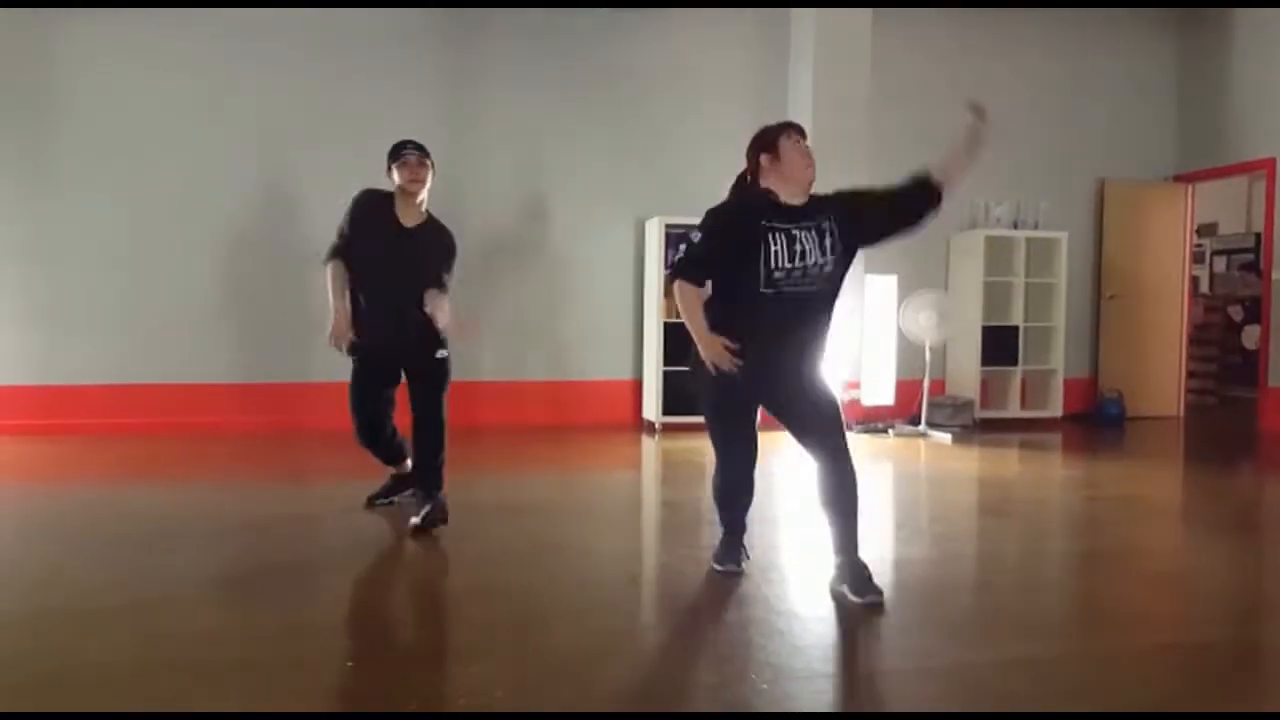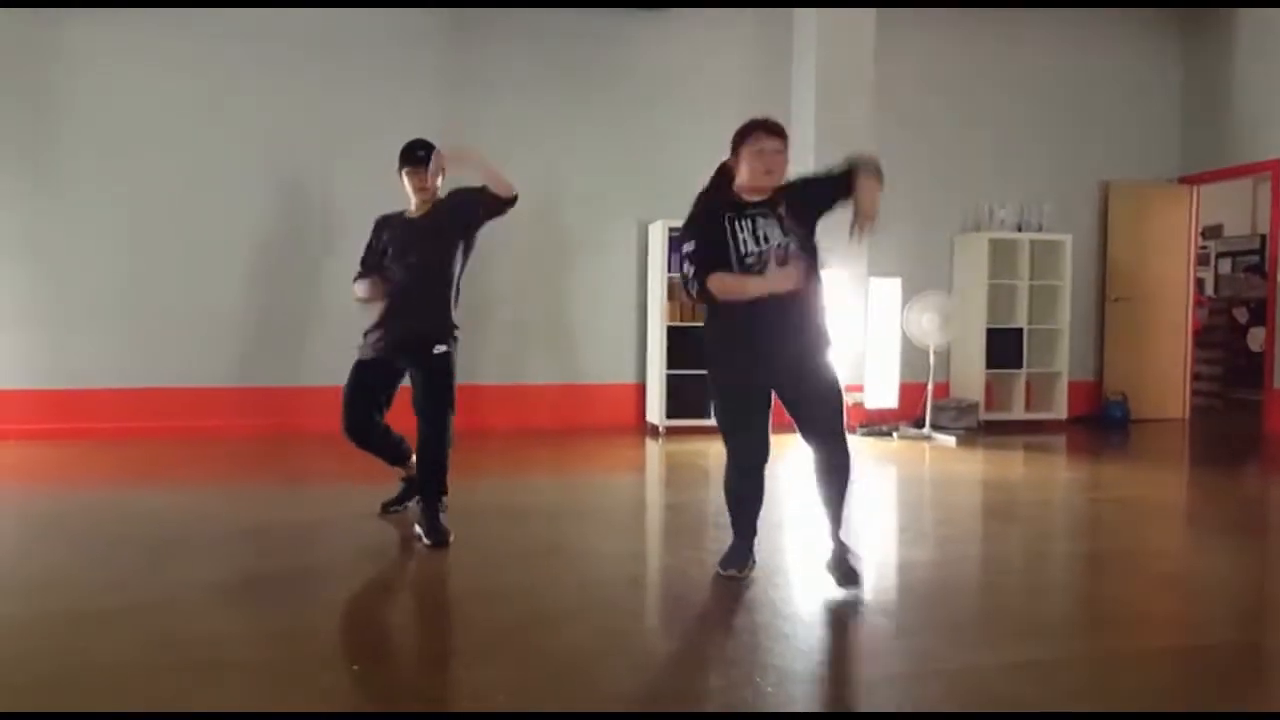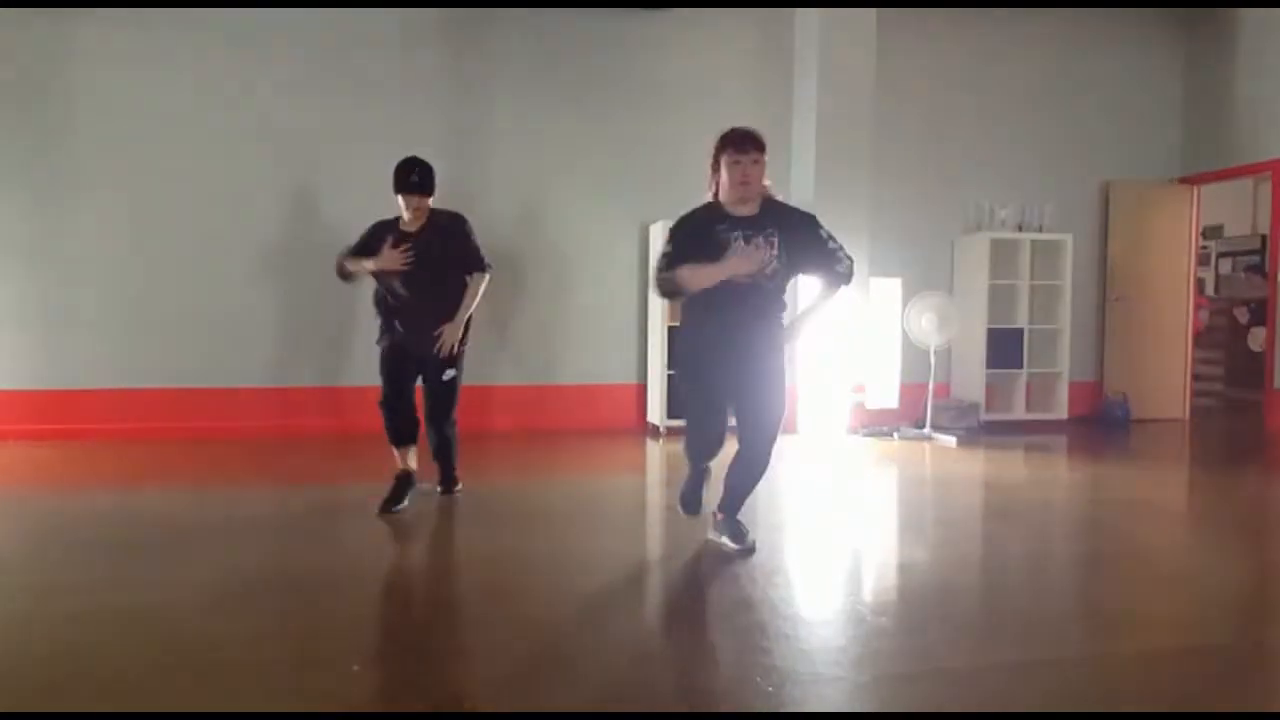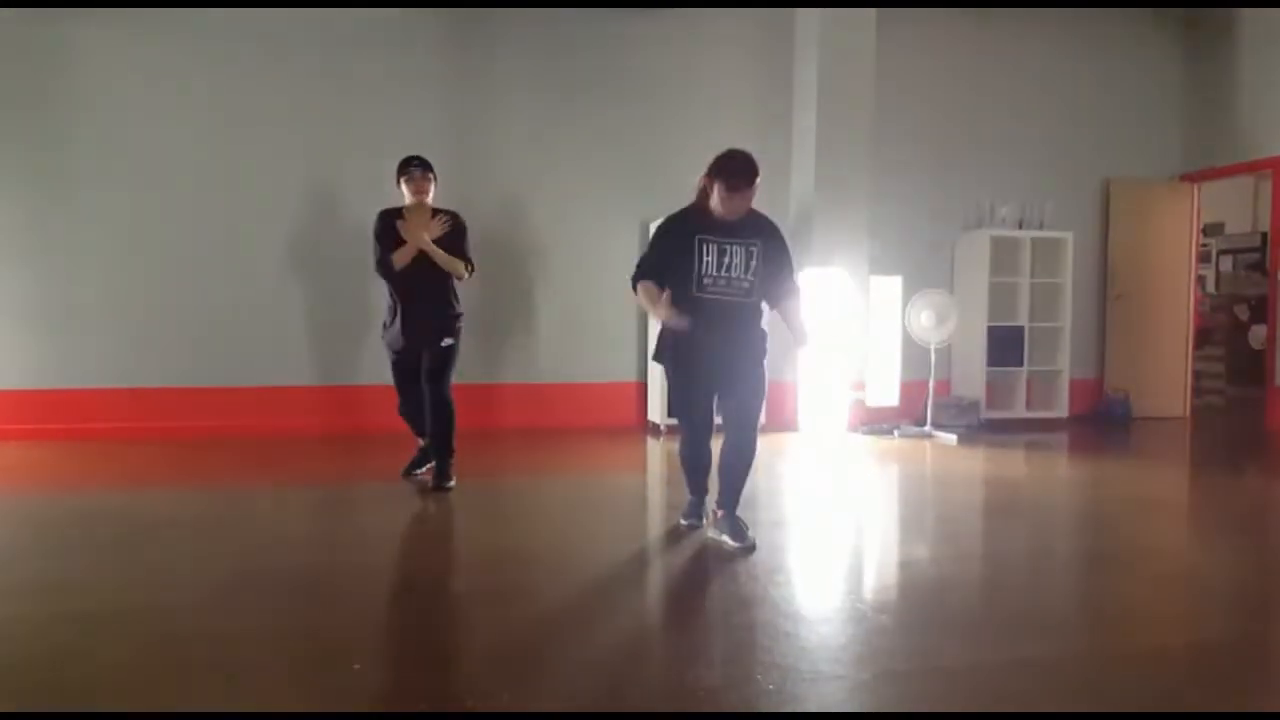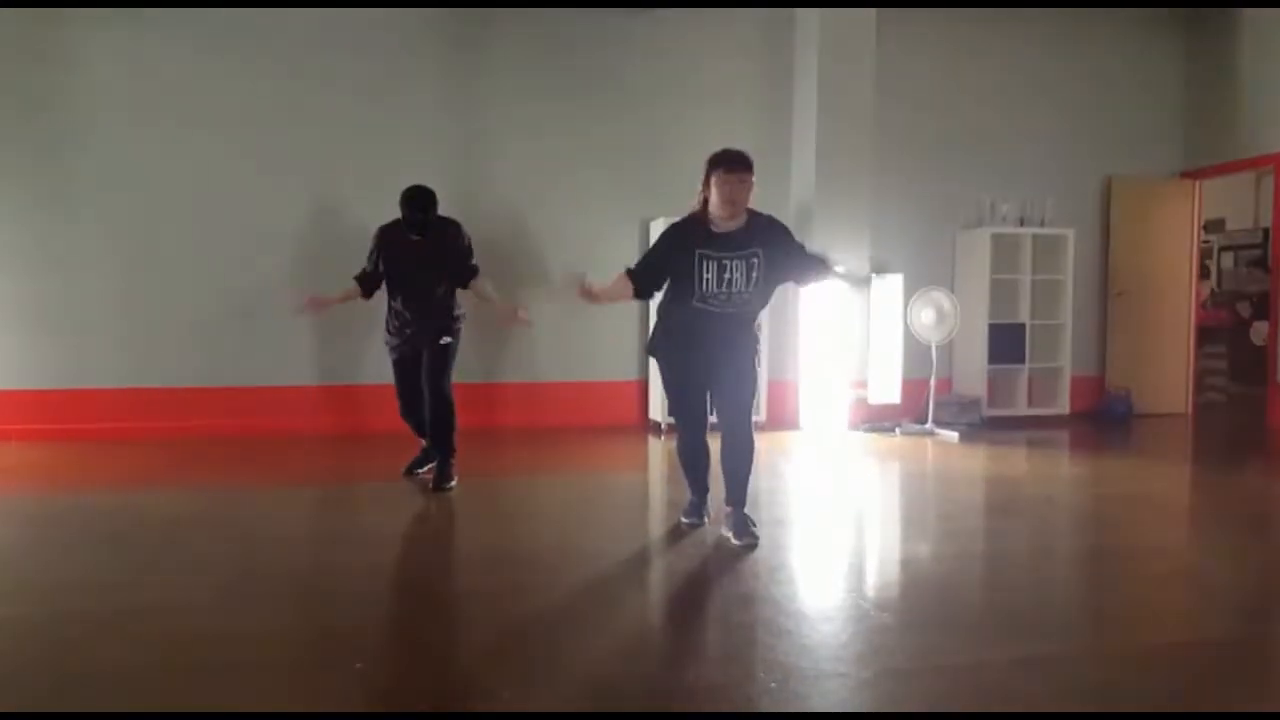
dt=0.4s
person 1, frame 1
left shoulder: (841, 213)
right shoulder: (736, 218)
left elbow: (917, 199)
right elbow: (685, 275)
left wrist: (970, 145)
right wrist: (702, 335)
left hip: (796, 366)
right hip: (728, 364)
left knee: (834, 455)
right knee: (734, 461)
left ankle: (849, 565)
right ankle: (731, 539)
person 1, frame 2
left shoulder: (798, 198)
right shoulder: (709, 213)
left elbow: (857, 171)
right elbow: (701, 280)
left wrist: (867, 195)
right wrist: (768, 284)
left hip: (801, 349)
right hip: (735, 354)
left knee: (831, 442)
right knee: (746, 454)
left ankle: (836, 543)
right ankle: (743, 541)
person 1, frame 3
left shoulder: (791, 222)
right shoulder: (695, 225)
left elbow: (841, 268)
right elbow: (670, 283)
left wrist: (804, 318)
right wrist: (726, 268)
left hip: (761, 353)
right hip: (704, 353)
left knee: (759, 444)
right knee: (704, 437)
left ankle: (727, 516)
right ankle: (696, 480)
person 1, frame 4
left shoulder: (765, 233)
right shoulder: (679, 227)
left elbow: (783, 288)
right elbow: (648, 279)
left wrist: (797, 328)
right wrist: (662, 311)
left hip: (743, 350)
right hip: (688, 350)
left knee: (742, 433)
right knee: (694, 430)
left ankle: (726, 513)
right ankle: (696, 499)
person 1, frame 5
left shoulder: (769, 232)
right shoulder: (683, 236)
left elbow: (804, 266)
right elbow: (641, 280)
right wrist: (602, 295)
left hip: (735, 345)
right hip: (681, 348)
left knee: (737, 426)
right knee: (690, 428)
left ankle: (736, 511)
right ankle: (698, 498)
person 2, frame 1
left shoulder: (440, 238)
right shoulder: (364, 206)
left elbow: (434, 287)
right elbow: (337, 258)
left wrist: (442, 316)
right wrist: (340, 310)
left hip: (420, 333)
right hip: (371, 335)
left knee: (429, 410)
right knee: (371, 422)
left ankle: (430, 498)
right ankle: (404, 472)
person 2, frame 2
left shoulder: (457, 207)
right shoulder: (386, 225)
left elbow: (505, 195)
right elbow: (362, 283)
left wrist: (468, 161)
right wrist: (368, 289)
left hip: (431, 334)
right hip: (385, 335)
left knee: (433, 415)
right knee: (358, 421)
left ankle: (431, 512)
right ankle: (415, 473)
person 2, frame 3
left shoulder: (453, 225)
right shoulder: (380, 233)
left elbow: (480, 271)
right elbow: (344, 267)
left wrist: (458, 320)
right wrist: (372, 264)
left hip: (441, 337)
right hip: (398, 335)
left knee: (439, 411)
right knee: (393, 400)
left ankle: (447, 466)
right ankle: (405, 473)
person 2, frame 4
left shoulder: (452, 223)
right shoulder: (387, 221)
left elbow: (463, 269)
right elbow: (387, 265)
left wrist: (427, 244)
right wrist: (416, 243)
left hip: (443, 324)
right hip: (401, 325)
left knee: (437, 390)
right knee: (409, 397)
left ankle: (444, 462)
right ankle: (427, 446)
person 2, frame 5
left shoulder: (451, 232)
right shoulder: (387, 237)
left elbow: (469, 276)
right elbow: (366, 282)
left wrist: (500, 305)
right wrist: (333, 300)
left hip: (442, 326)
right hip: (401, 330)
left knee: (436, 388)
right knee: (408, 397)
left ankle: (446, 462)
right ankle: (430, 446)
